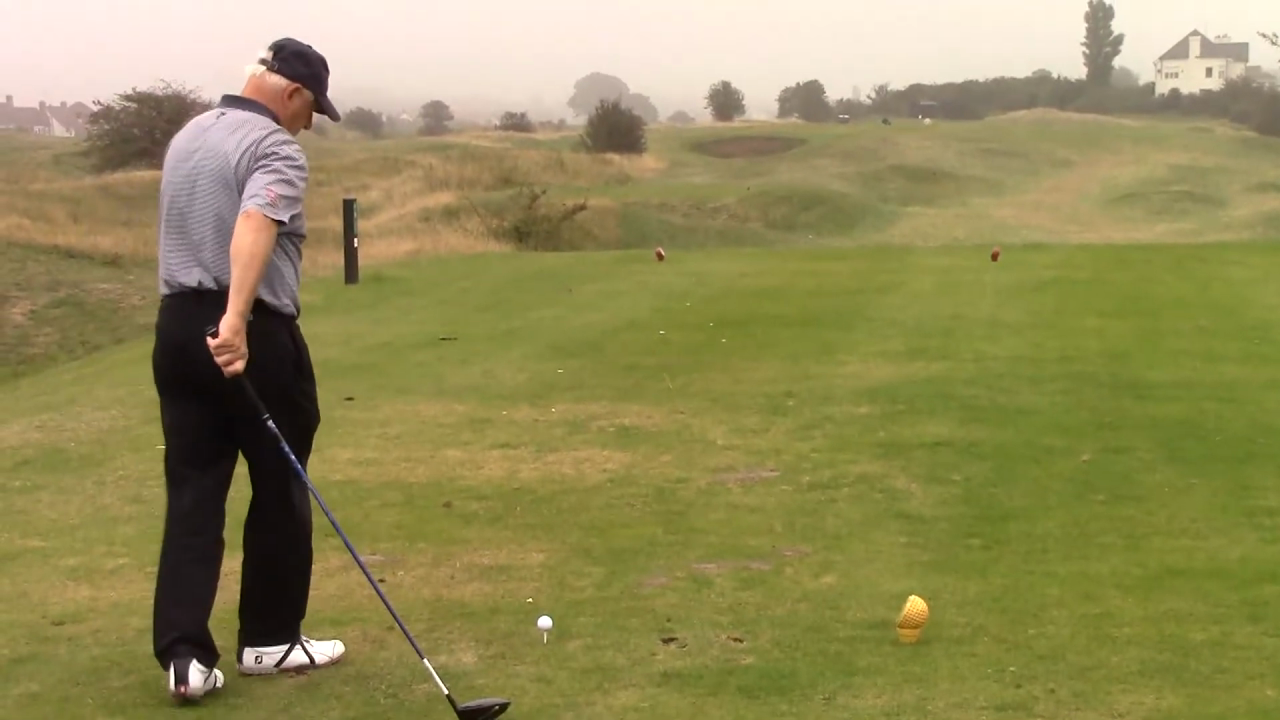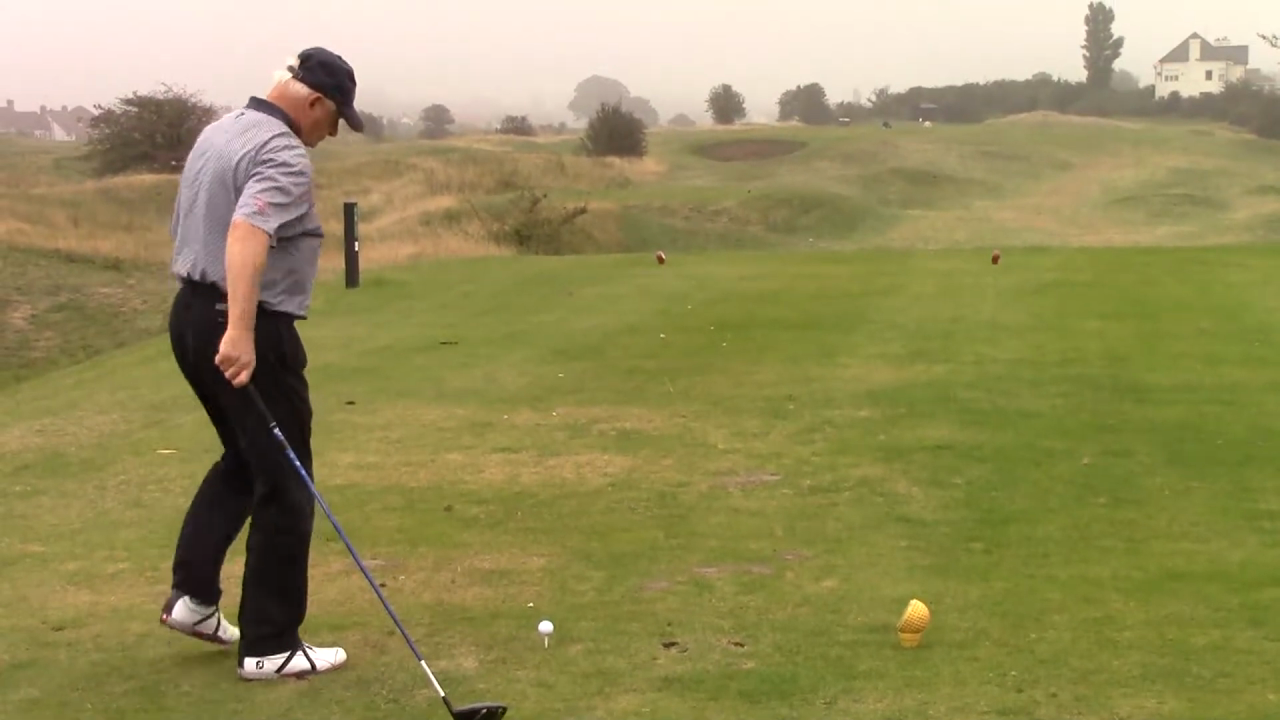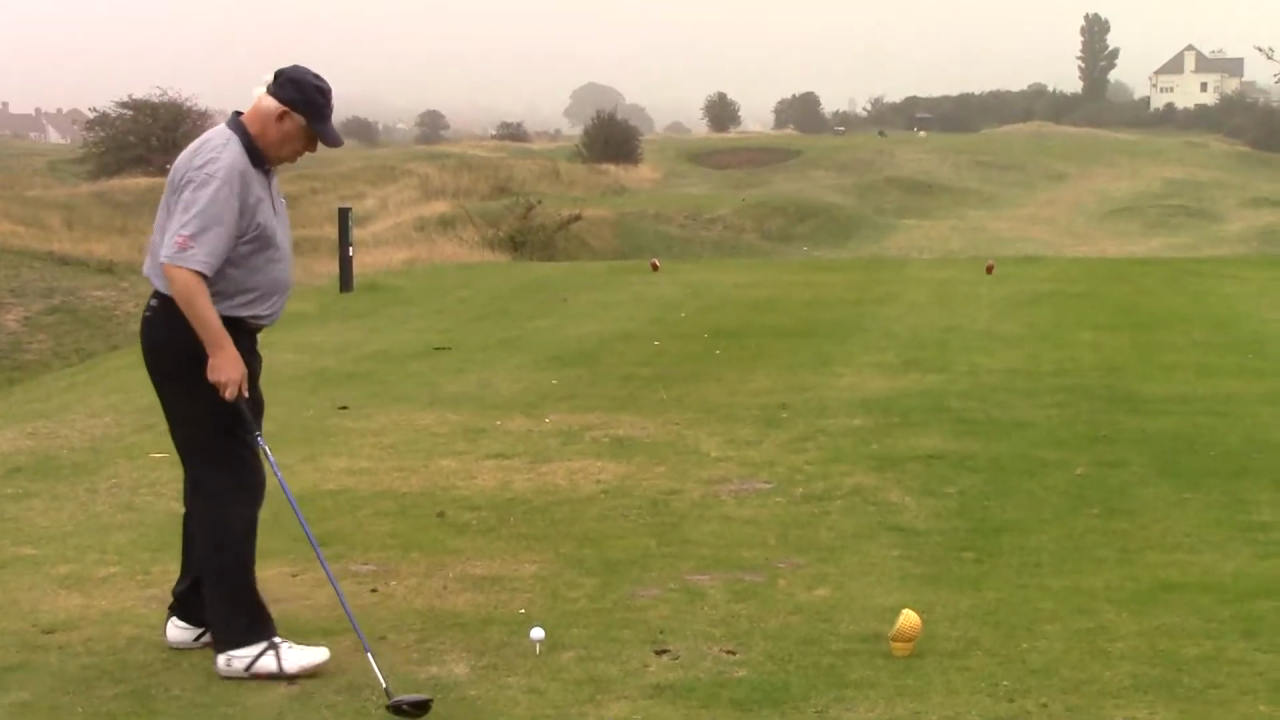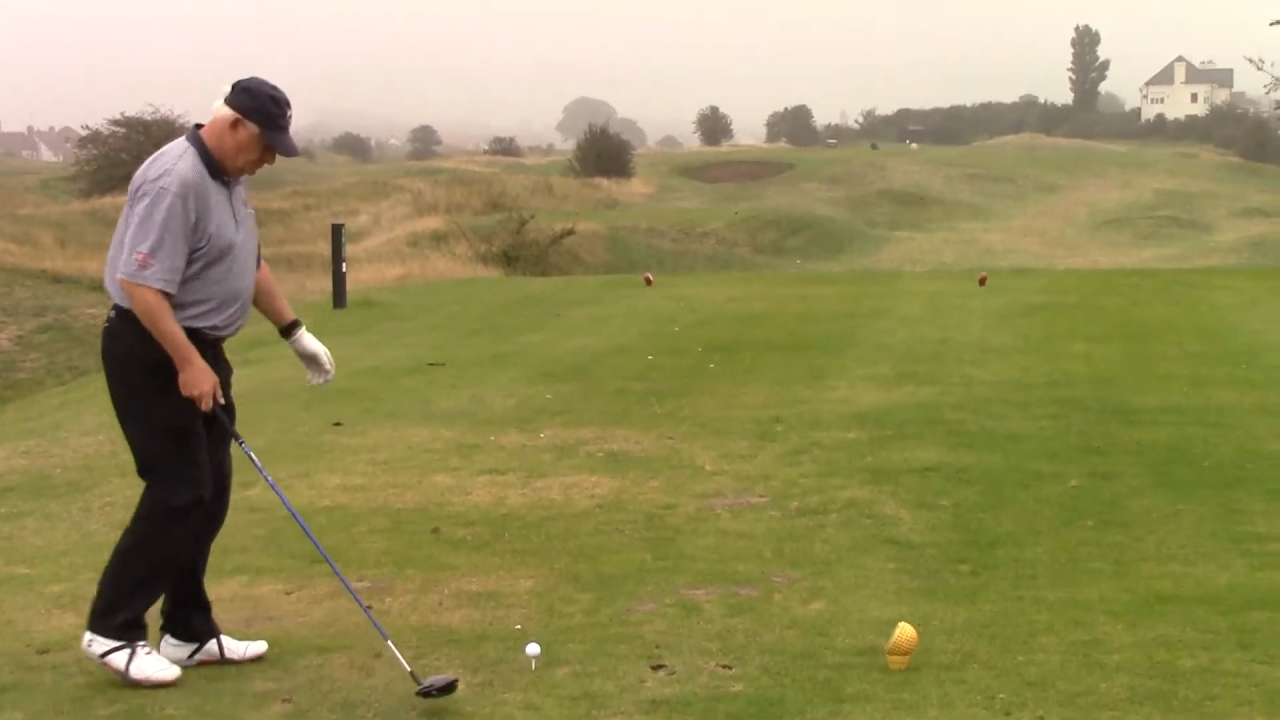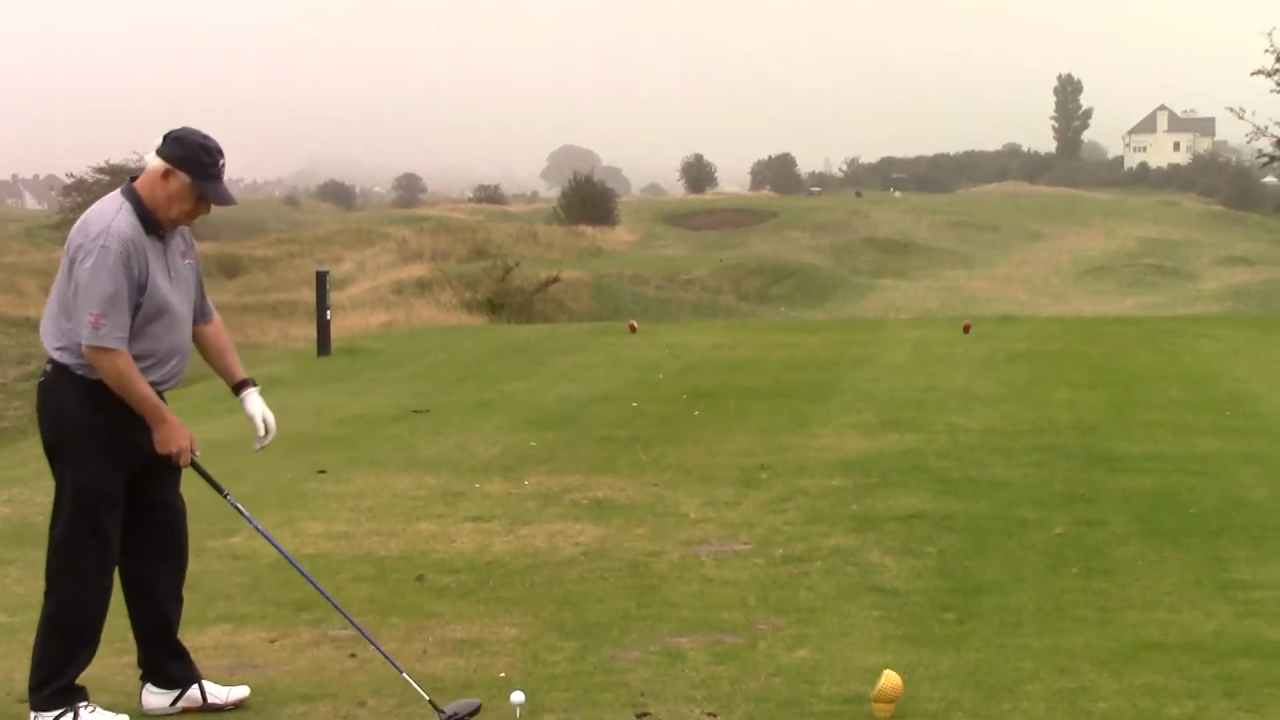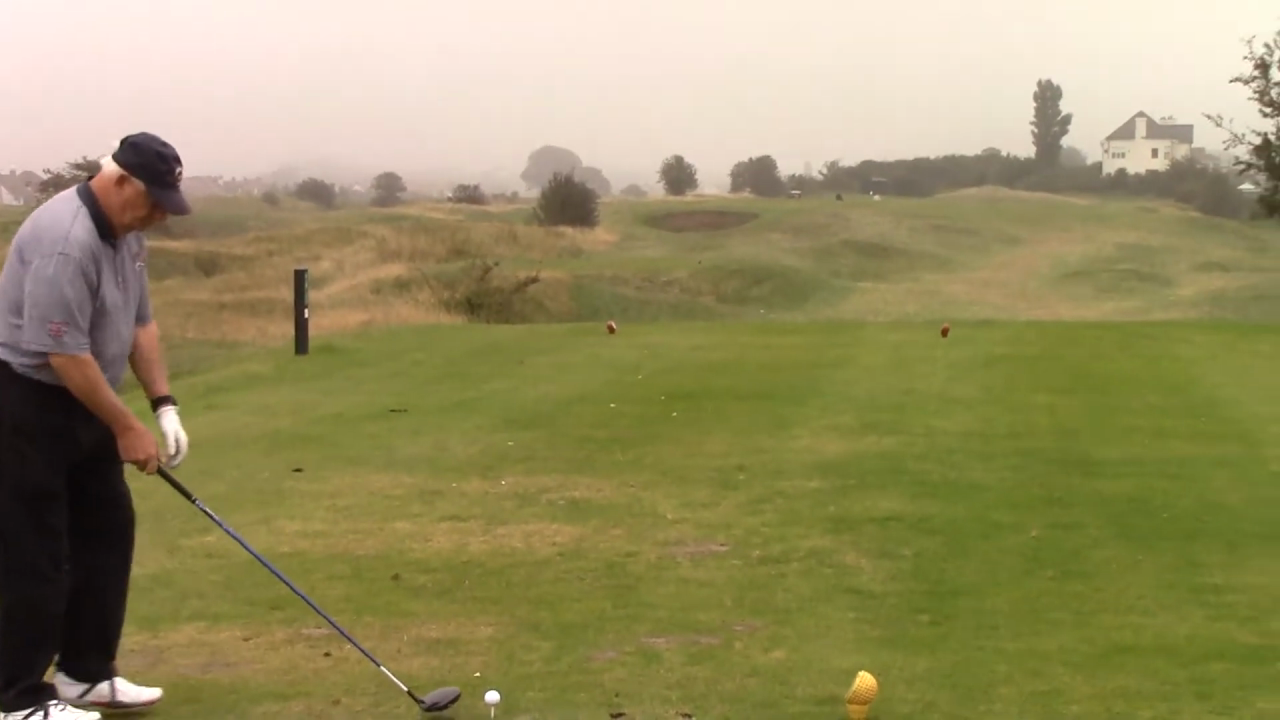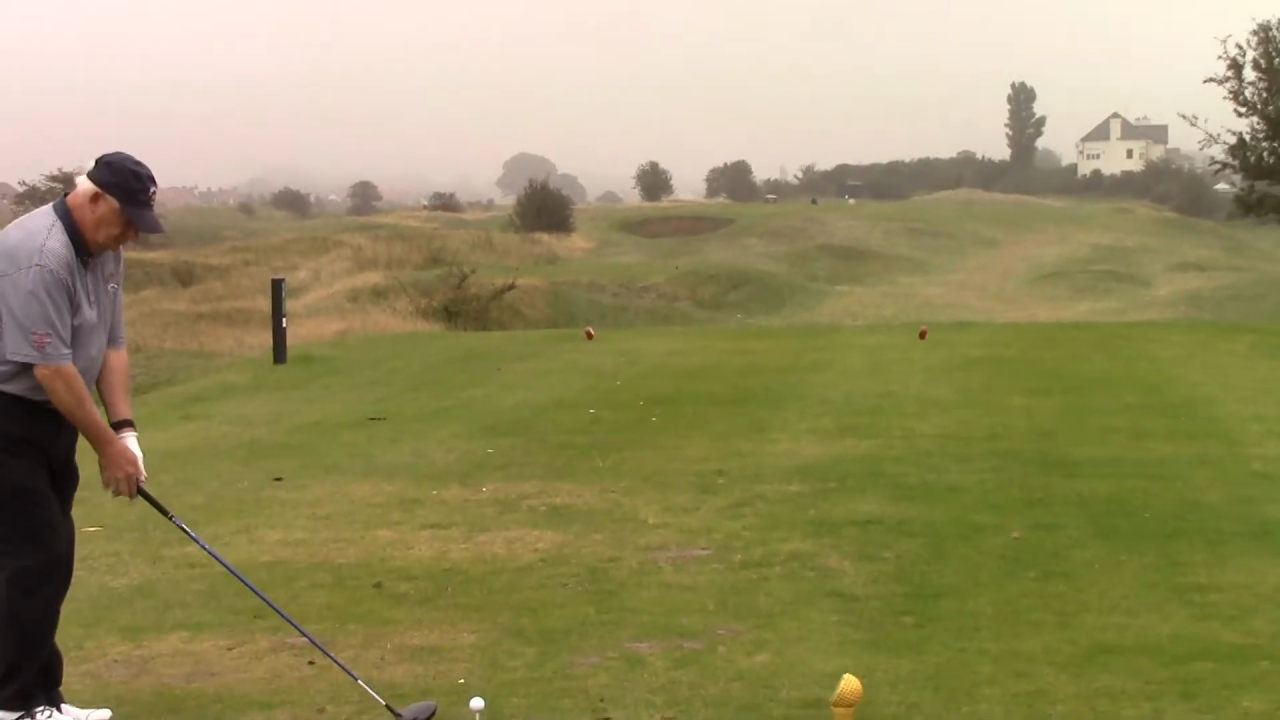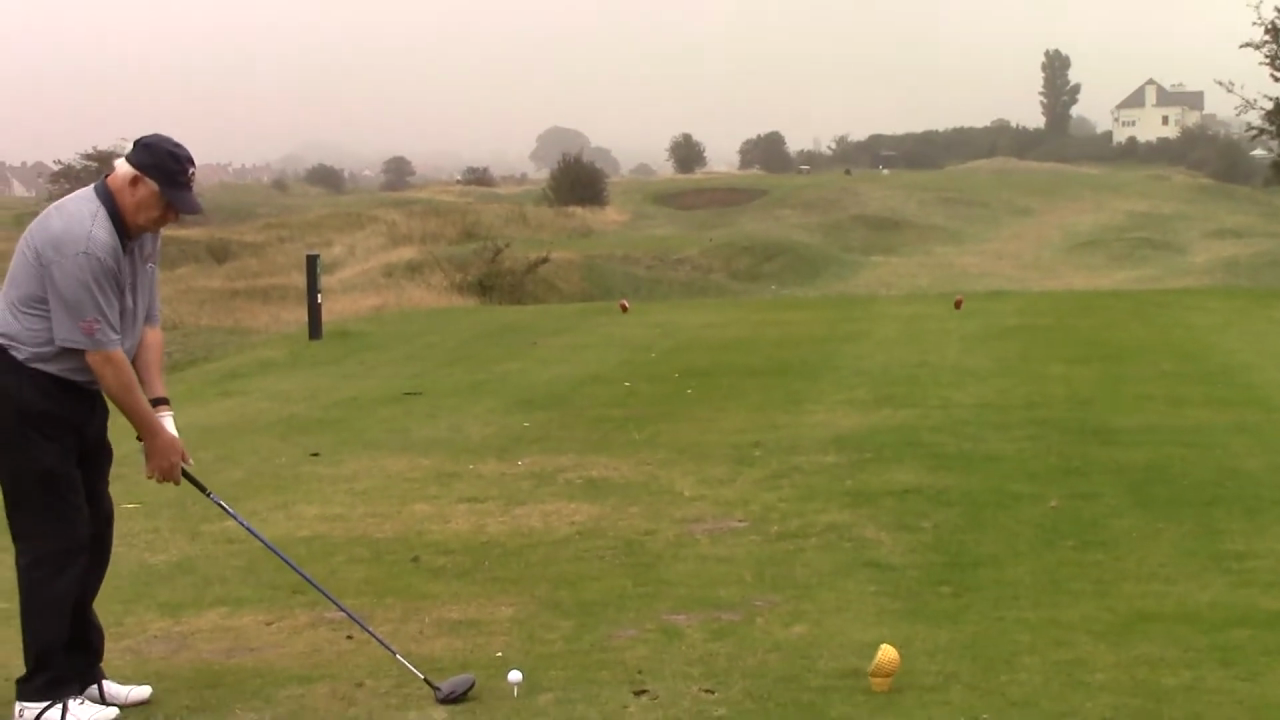
dt=0.3s
person 1, frame 1
left shoulder: (186, 137)
right shoulder: (276, 147)
right elbow: (255, 225)
right wrist: (236, 319)
left hip: (177, 327)
right hip: (254, 332)
left knee: (192, 494)
right knee: (280, 489)
left ankle: (185, 655)
right ankle: (269, 639)
person 1, frame 2
left shoulder: (225, 131)
right shoulder: (283, 154)
left elbow: (204, 228)
right elbow: (247, 237)
right wrist: (240, 332)
left hip: (195, 313)
right hip: (246, 329)
left knee: (242, 462)
right knee: (283, 483)
left ankle: (193, 593)
right ankle: (269, 645)
person 1, frame 3
left shoulder: (248, 160)
right shoulder: (222, 166)
right elbow: (181, 265)
right wrist: (221, 350)
left hip: (216, 334)
right hip: (194, 337)
left knee: (217, 471)
right knee: (231, 478)
left ankle: (195, 614)
right ankle: (242, 639)
person 1, frame 4
left shoulder: (230, 180)
right shoulder: (173, 180)
left elbow: (250, 265)
right elbow: (141, 286)
left wrist: (295, 331)
right wrist: (187, 364)
left hip: (199, 350)
right hip: (151, 353)
left knee: (207, 494)
right knee: (176, 492)
left ankle: (188, 630)
right ankle: (111, 630)
person 1, frame 5
left shoulder: (175, 233)
right shoulder: (111, 237)
left elbow: (201, 318)
right elbow: (101, 348)
left wrist: (246, 389)
right wrist: (163, 420)
left hip: (139, 407)
right hip: (88, 407)
left knee: (160, 544)
right knee: (87, 554)
person 1, frame 6
left shoulder: (125, 232)
right shoulder: (63, 241)
left elbow: (139, 324)
right elbow: (66, 355)
left wrist: (163, 407)
right wrist: (126, 428)
left hip: (78, 405)
left knee: (107, 531)
left ankle: (85, 673)
person 1, frame 7
left shoulder: (104, 251)
left elbow: (111, 346)
right elbow: (51, 369)
left wrist: (125, 431)
right wrist: (106, 447)
left hip: (46, 418)
left knee: (51, 558)
person 1, frame 8
left shoulder: (137, 230)
right shoulder: (83, 241)
left elbow: (145, 326)
right elbow: (103, 355)
left wrist: (161, 412)
right wrist: (151, 436)
left hip: (72, 394)
left knee: (90, 534)
right knee: (54, 539)
left ankle: (77, 672)
